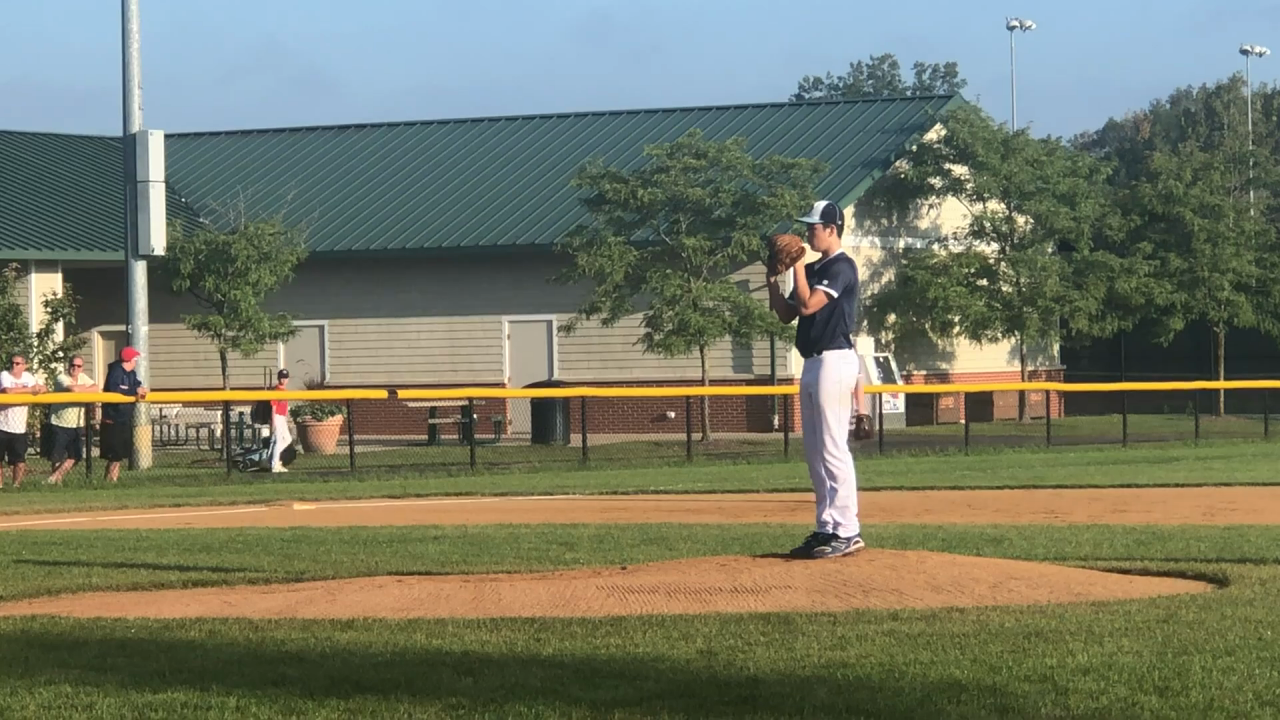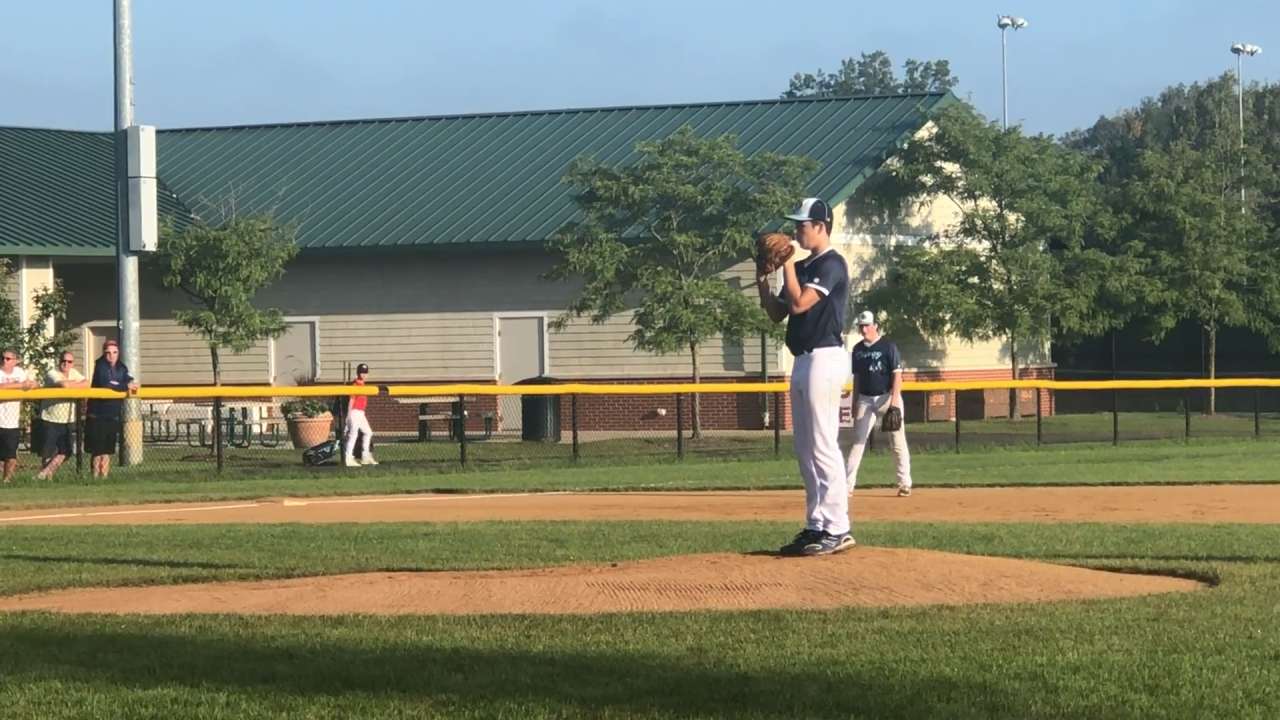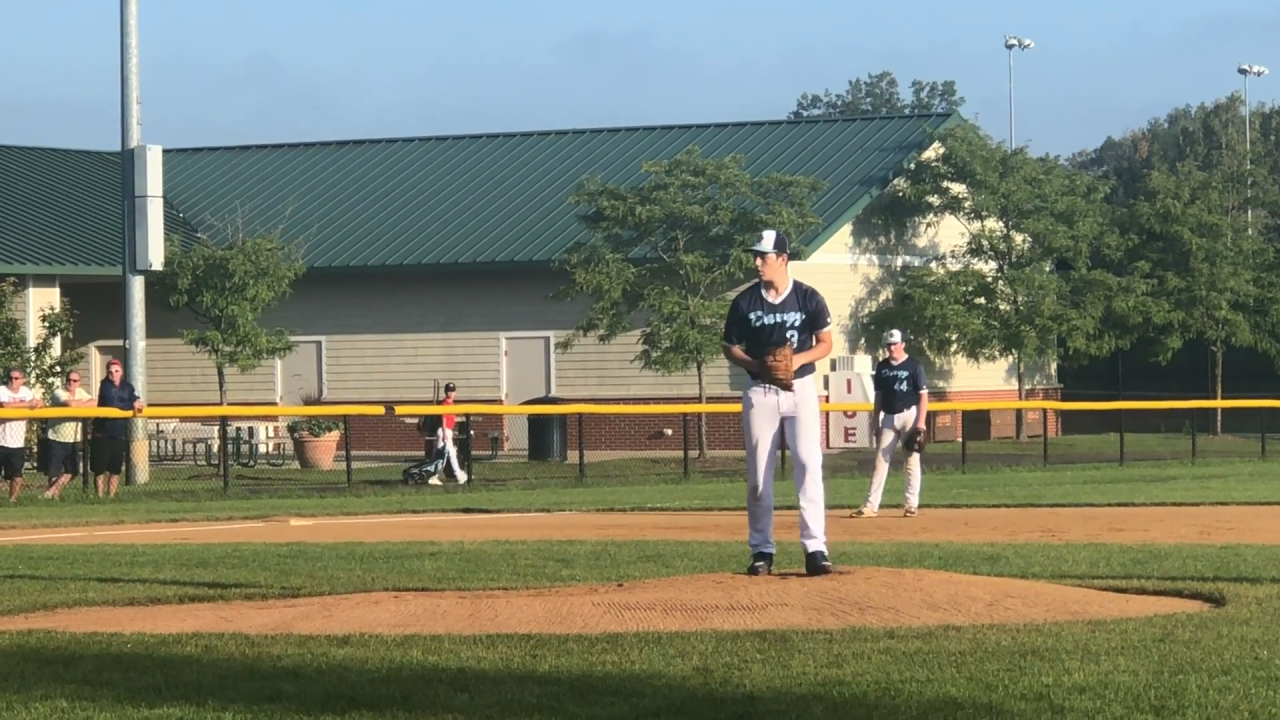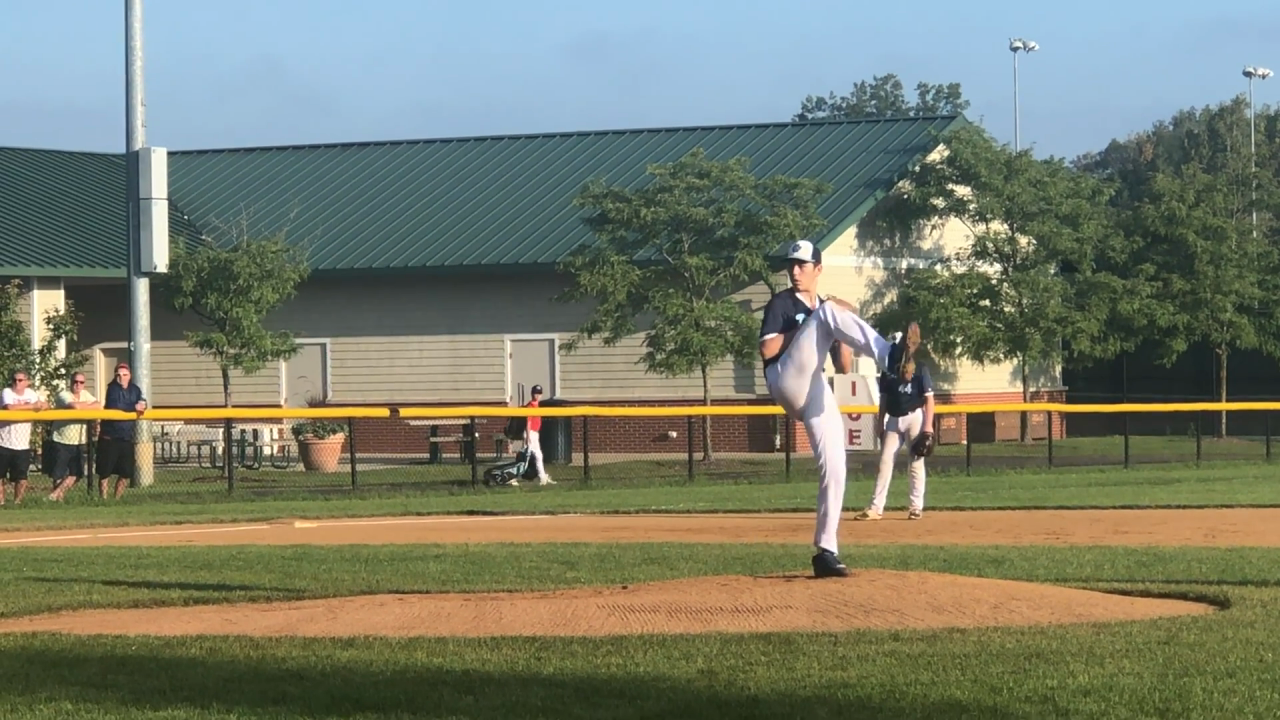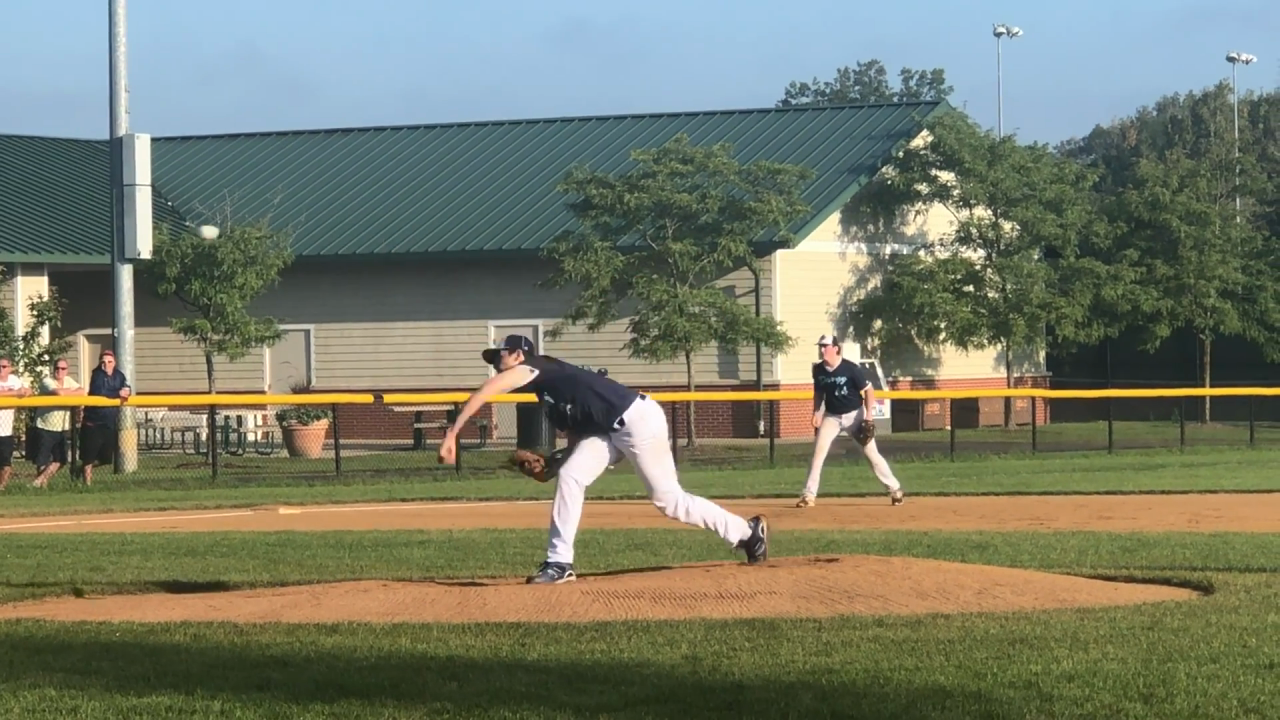
dt=1s
person 1, frame 1
left shoulder: (842, 267)
right shoulder: (814, 269)
left elbow: (807, 305)
right elbow: (786, 314)
left wrist: (797, 264)
right wrist: (772, 276)
left hip: (833, 362)
right hip: (813, 364)
left knee: (833, 448)
right knee: (814, 450)
left ankle: (847, 531)
right ankle: (826, 527)
person 1, frame 2
left shoulder: (831, 264)
right shoulder: (803, 266)
left elbow: (799, 304)
right elbow: (777, 313)
left wrist: (787, 264)
right wrist: (763, 276)
left hip: (823, 360)
right hip: (803, 362)
left knee: (823, 447)
right knee: (805, 449)
left ankle: (837, 529)
right ankle: (817, 526)
person 1, frame 3
left shoulder: (808, 298)
right shoulder: (744, 302)
left elbow: (825, 344)
right elbow: (730, 348)
left wrist: (796, 360)
right wrist: (755, 364)
left hip: (799, 389)
right hip: (759, 392)
left knee: (808, 463)
right knee: (759, 473)
left ankle: (815, 547)
right ankle: (762, 549)
person 1, frame 4
left shoulder: (827, 307)
right shoulder: (780, 303)
left elbow: (844, 366)
right elbow: (767, 349)
left wrist: (842, 337)
right wrist: (819, 326)
left hip: (816, 388)
right hip: (786, 380)
left knee: (834, 467)
right knee: (831, 311)
left ankle: (826, 551)
right ankle: (892, 356)
person 1, frame 5
left shoulder: (539, 369)
right shoulder: (549, 387)
left elbow: (492, 387)
right elbow: (578, 429)
left wrist: (454, 431)
left hip: (639, 420)
right hip: (614, 427)
left knee: (671, 502)
right knee: (570, 479)
left ankle: (746, 532)
right ankle: (560, 562)
